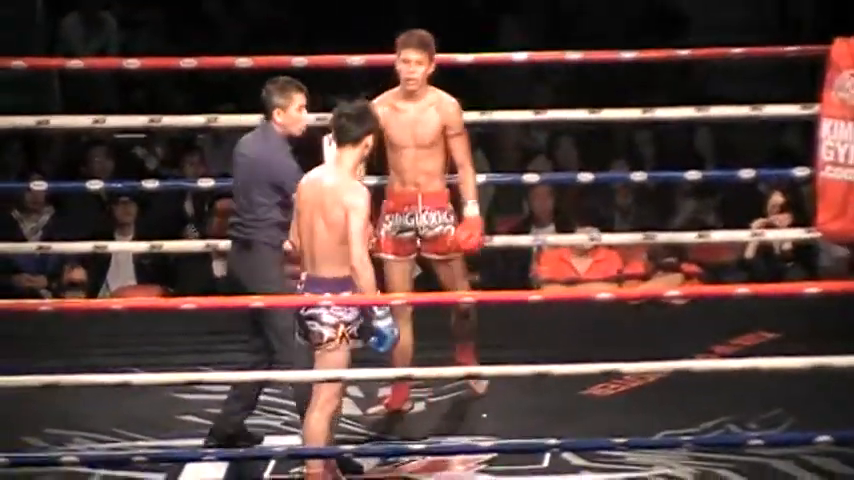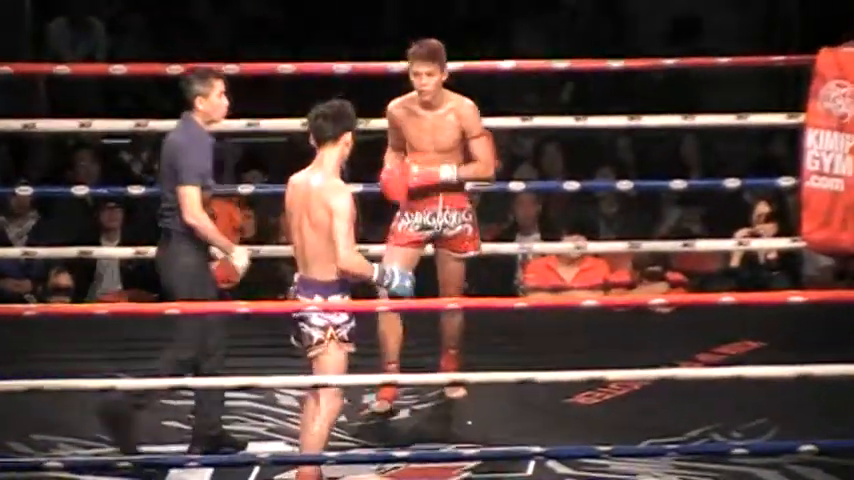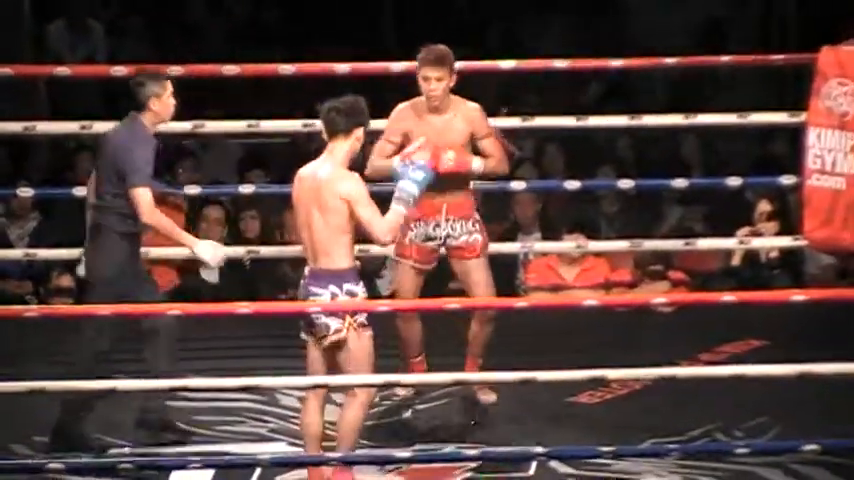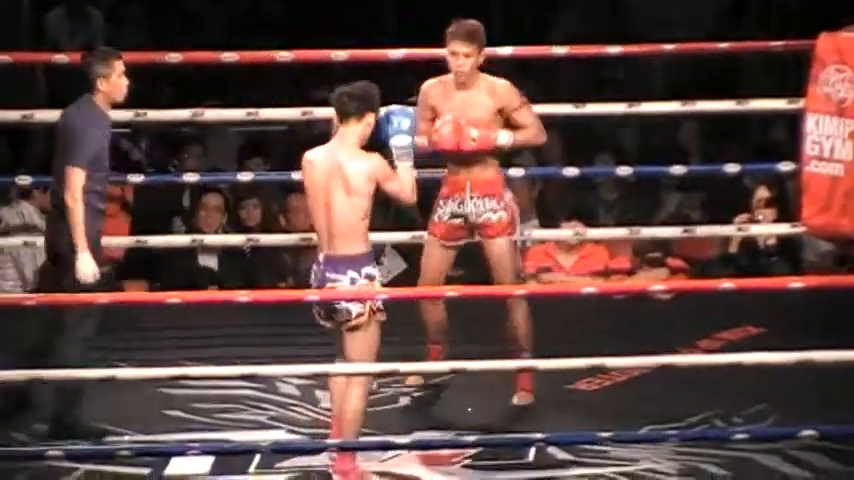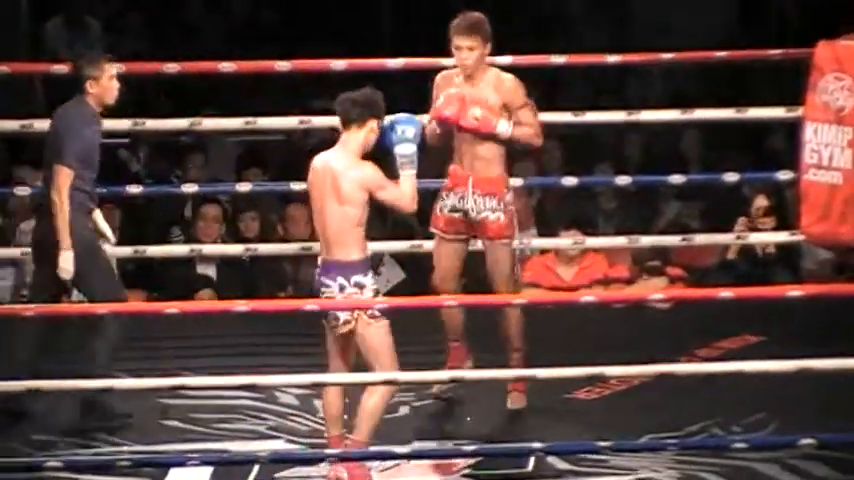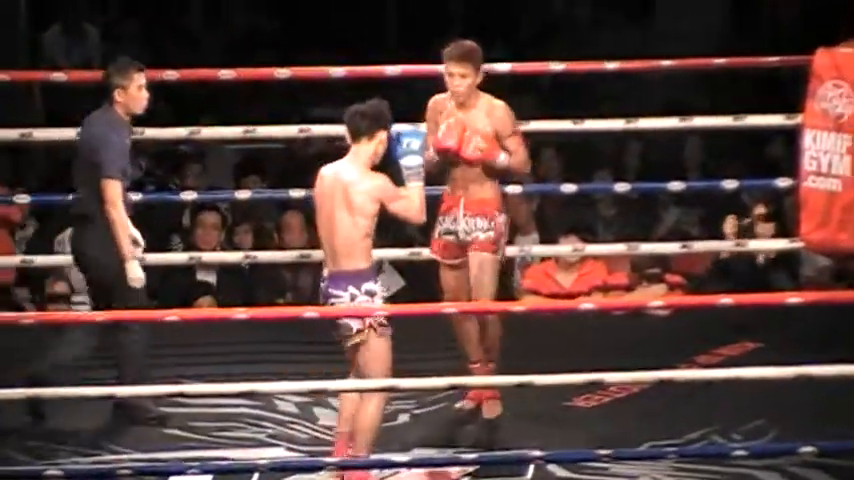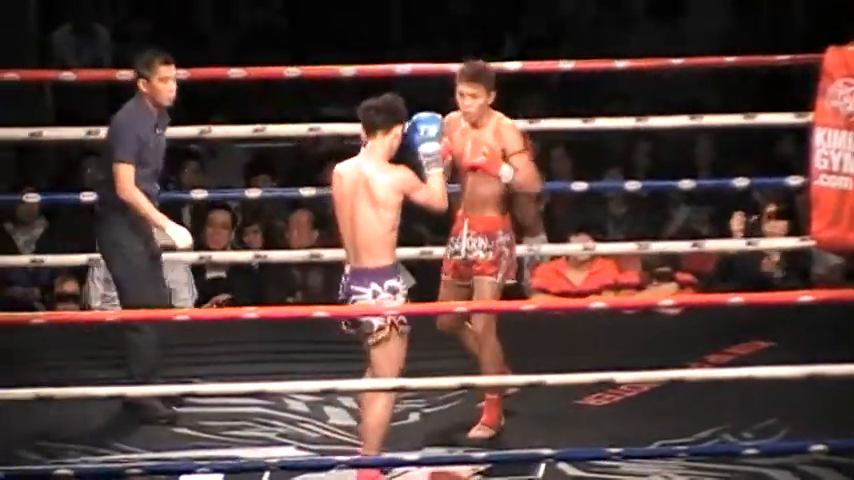
dt=0.3s
person 1, frame 1
left shoulder: (308, 180)
right shoulder: (353, 190)
right elbow: (358, 260)
right wrist: (378, 310)
left hip: (309, 289)
right hip: (335, 297)
left knee: (325, 391)
right knee: (326, 397)
person 1, frame 2
left shoulder: (295, 183)
right shoulder: (337, 191)
right elbow: (346, 259)
right wrist: (384, 274)
left hip: (303, 291)
right hip: (328, 298)
left knee: (315, 394)
right knee: (329, 403)
person 1, frame 3
left shoulder: (303, 175)
right shoulder: (347, 181)
right elbow: (383, 233)
right wrist: (406, 194)
left hip: (312, 284)
right hip: (341, 288)
left knee: (317, 391)
right knee: (362, 390)
person 1, frame 4
left shoulder: (310, 159)
right shoulder: (369, 163)
right elbow: (409, 195)
right wrist: (401, 146)
left hip: (324, 268)
right hip: (356, 273)
left knee: (347, 356)
right knee: (360, 378)
left ankle: (338, 436)
person 1, frame 5
left shoulder: (319, 162)
right shoulder: (362, 172)
right elbow: (408, 203)
right wrist: (407, 155)
left hip: (328, 274)
right hip: (352, 279)
left knee: (338, 372)
right knee: (386, 374)
person 1, frame 6
left shoulder: (325, 174)
right shoulder: (374, 183)
right elbow: (417, 214)
right wrist: (413, 167)
left hip: (332, 284)
right hip: (359, 288)
left knee: (358, 374)
right knee: (376, 388)
left ankle: (341, 453)
right ankle: (356, 471)
person 1, frame 7
left shoulder: (340, 172)
right shoulder: (396, 176)
right elbow: (439, 202)
left wrist: (367, 150)
right wrist: (431, 155)
left hip: (352, 280)
right hip: (382, 284)
left knee: (376, 368)
right knee: (385, 385)
person 2, frame 1
left shoulder: (446, 106)
right shoulder: (380, 108)
left elbow: (463, 165)
left wrist: (473, 212)
left hip: (438, 209)
right hip: (395, 209)
left knee: (461, 298)
right knee: (398, 306)
left ankle: (467, 363)
right ankle: (400, 392)
person 2, frame 2
left shoulder: (464, 110)
right shoulder: (397, 110)
left elbow: (487, 167)
left wrist: (440, 173)
right wrist: (391, 174)
left hip: (453, 210)
right hip: (412, 209)
left knee: (452, 300)
left ankle: (449, 370)
right ankle: (388, 386)
person 2, frame 3
left shoulder: (472, 114)
right shoulder: (402, 115)
left elbow: (501, 164)
right elbow: (374, 168)
left wrist: (467, 165)
right wrist: (404, 162)
left hip: (463, 216)
right hip: (422, 216)
left knee: (486, 305)
right knee: (404, 304)
left ankle: (473, 372)
right ankle: (417, 371)
person 2, frame 4
left shoulder: (500, 89)
right shoulder: (432, 90)
left elbow: (537, 134)
right elbow: (419, 141)
left wrist: (494, 138)
right wrist: (434, 141)
left hip: (490, 195)
right hip: (452, 193)
left knee: (508, 290)
right knee: (427, 285)
left ankle: (525, 373)
right ankle: (435, 359)
person 2, frame 5
left shoulder: (506, 84)
right shoulder: (444, 81)
left elbow: (535, 136)
right elbow: (430, 136)
left wrist: (492, 124)
right wrist: (438, 120)
left hip: (492, 190)
right hip: (456, 186)
left knee: (504, 289)
right knee: (443, 282)
left ankle: (517, 375)
right ankle: (457, 358)
person 2, frame 6
left shoulder: (497, 111)
right shoulder: (436, 106)
left elbow: (523, 164)
right elbow: (426, 160)
left wrist: (491, 155)
right wrist: (437, 148)
left hip: (486, 210)
right hip: (451, 208)
left knee: (484, 307)
right knee: (455, 307)
left ankle: (490, 380)
right ankle: (479, 382)
person 2, frame 7
left shoulder: (507, 130)
right shoulder: (453, 123)
left elbow: (533, 187)
left wrist: (499, 168)
right wrist: (444, 162)
left hip: (493, 230)
right hip: (462, 226)
left knee: (481, 325)
right knee: (450, 322)
left ankle: (492, 413)
right ankle: (497, 377)
person 3, frame 1
left shoulder: (248, 143)
right shoulder: (276, 154)
left hip: (246, 252)
right hip: (262, 257)
left knee: (267, 347)
right knee: (292, 349)
left ankle: (228, 428)
person 3, frame 2
left shoulder: (188, 136)
right shoulder: (192, 142)
right elbow: (192, 214)
left wrist: (219, 246)
right wrist: (231, 250)
left hip: (187, 251)
right hip: (184, 253)
left knee: (210, 342)
right knee: (188, 346)
left ankle: (209, 434)
right ankle: (121, 411)
person 3, frame 3
left shoulder: (126, 133)
right shoulder: (136, 144)
left elbow: (94, 186)
right elbow: (147, 214)
left wrist: (92, 236)
right wrist: (195, 244)
left hip: (115, 245)
right hip: (114, 249)
left knee: (159, 324)
right knee: (97, 340)
left ankle: (152, 411)
right ankle: (68, 428)
person 3, frame 4
left shoulder: (80, 113)
right shoulder: (91, 124)
right elbow: (73, 193)
right wrist: (83, 252)
left hip: (64, 225)
right hip: (78, 229)
left knee: (57, 316)
right knee: (79, 322)
right ankle: (65, 417)
person 3, frame 5
left shoulder: (74, 116)
right shoulder: (79, 125)
right elbow: (61, 190)
left wrist: (98, 218)
right wrist: (66, 249)
left hip: (50, 226)
right hip: (65, 227)
right knee: (112, 306)
right ankle: (89, 401)
person 3, frame 6
left shoulder: (102, 123)
right shoulder: (112, 135)
right elbow: (112, 204)
left wrist: (130, 226)
right wrist: (129, 260)
left hip: (86, 233)
right hip: (100, 235)
right knee: (133, 315)
left ankle: (39, 382)
right ankle: (130, 399)
person 3, frame 7
left shoulder: (160, 118)
right shoulder: (126, 122)
right elbow: (124, 188)
right wrist: (167, 225)
left hip: (144, 223)
right hip: (120, 225)
left knee: (156, 305)
right knee: (143, 310)
left ankle: (145, 387)
right ankle: (140, 395)
